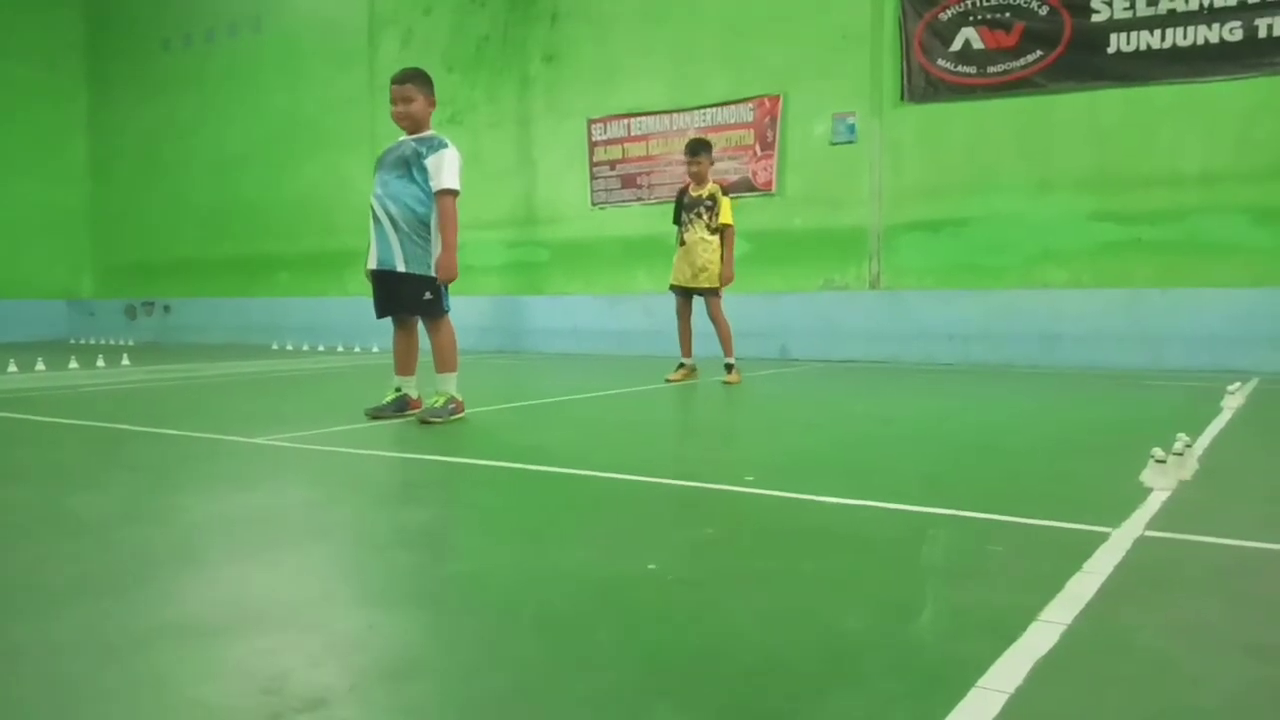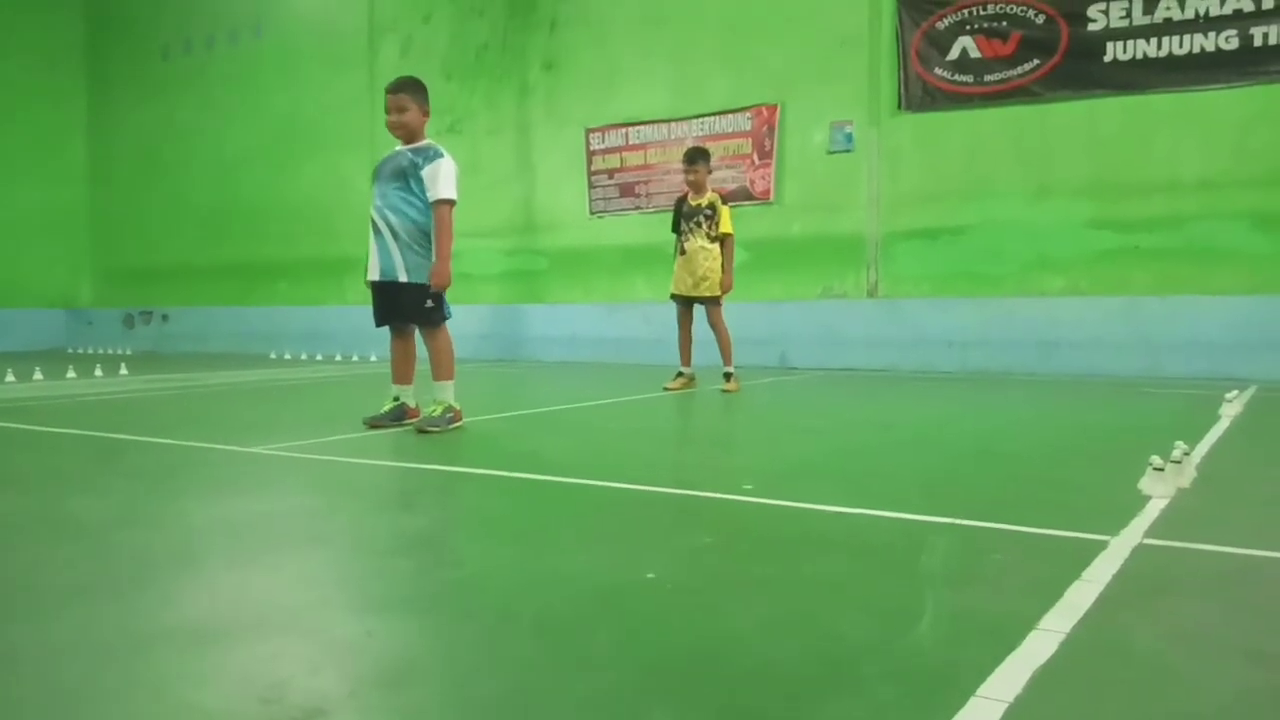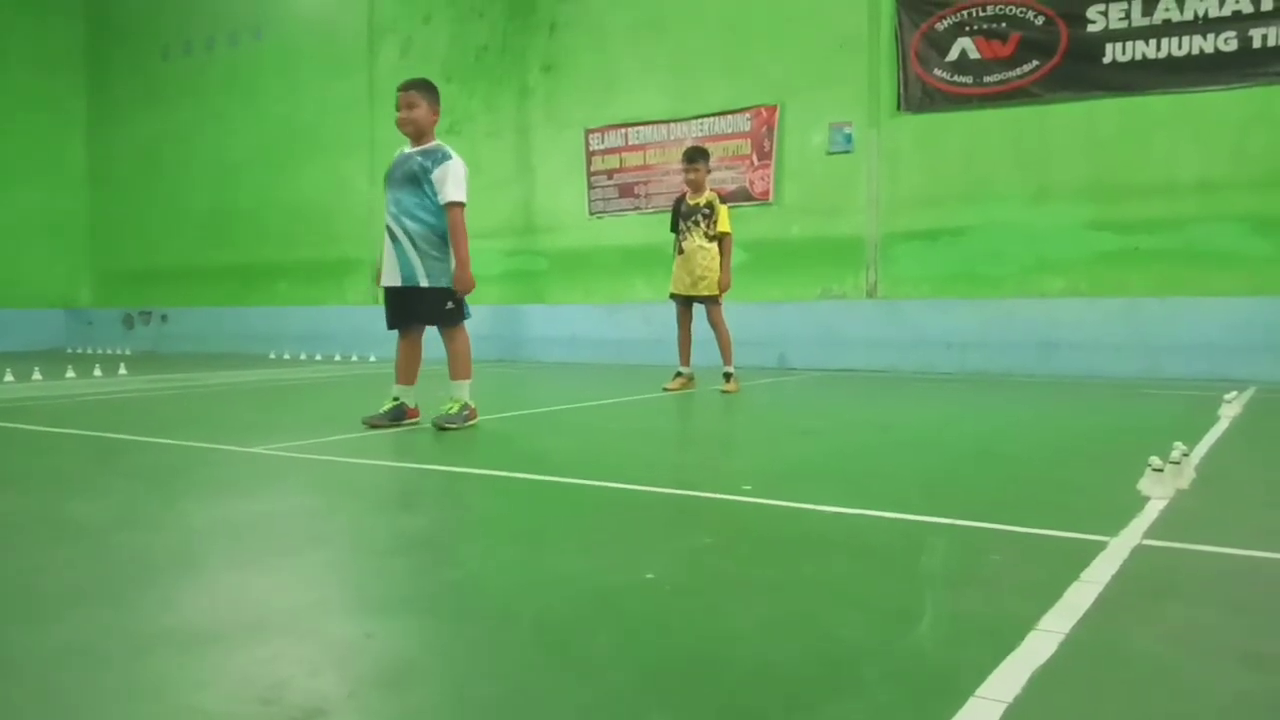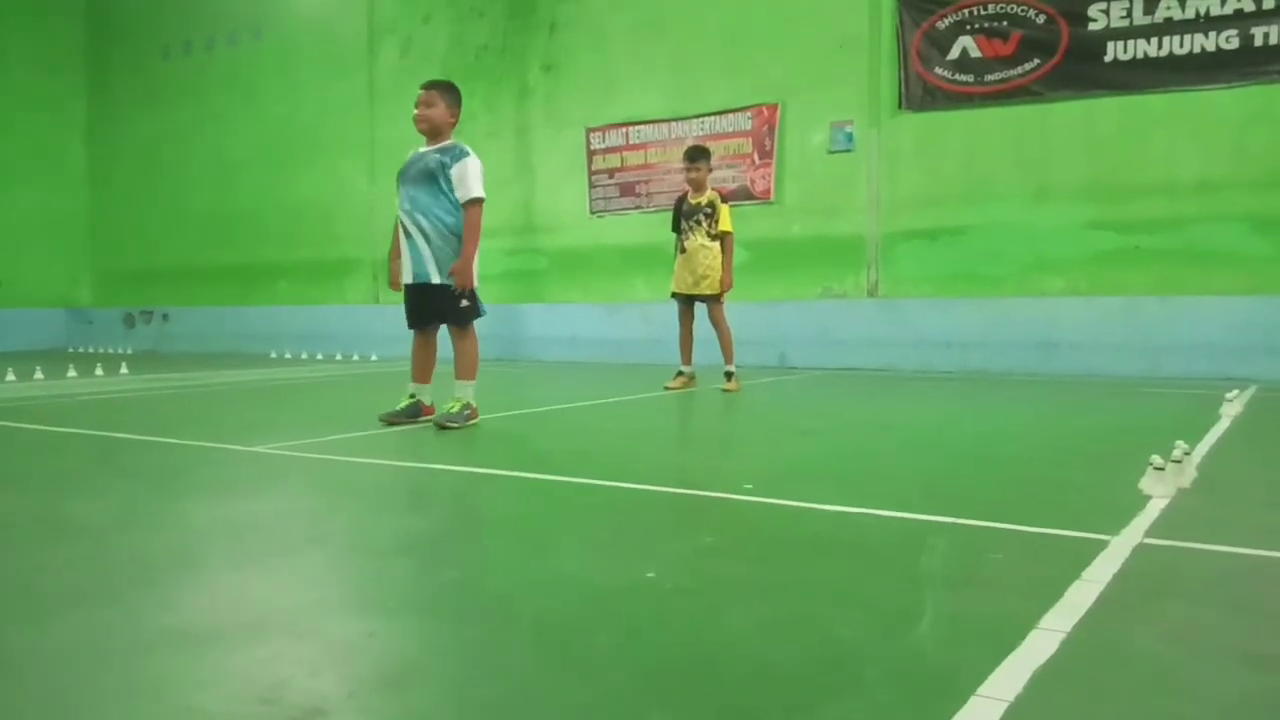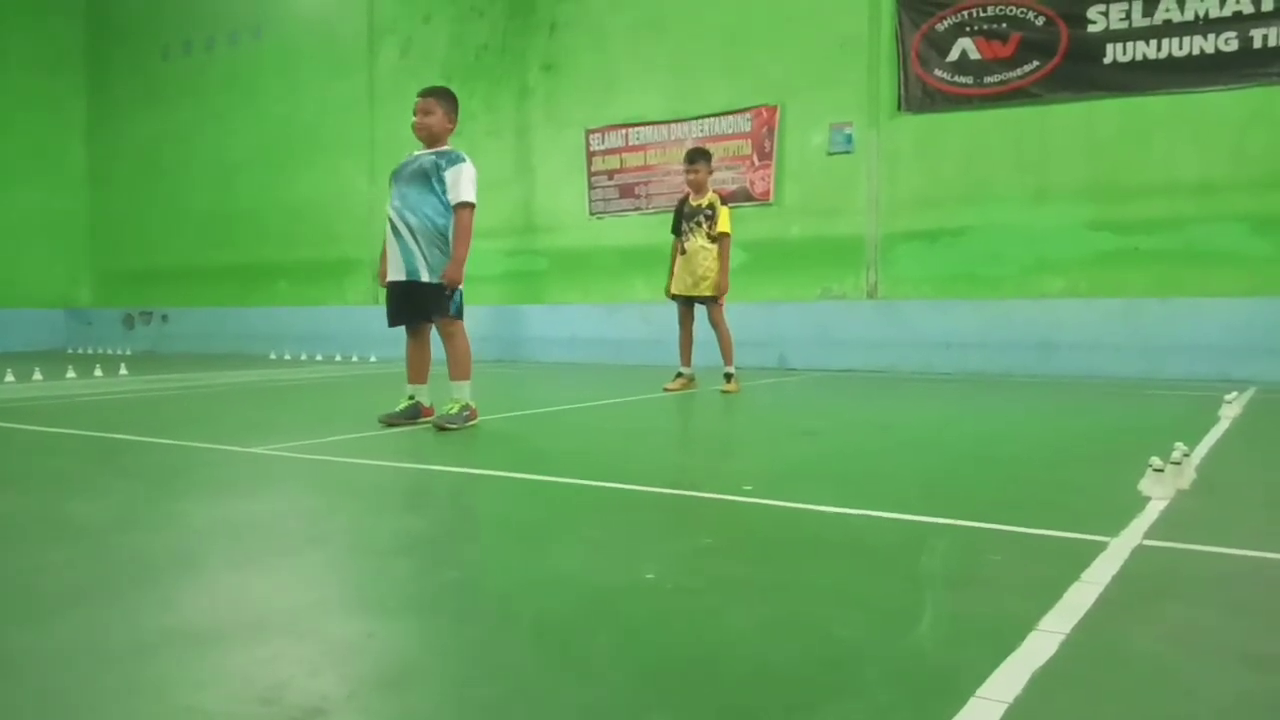
dt=0.5s
person 1, frame 1
left shoulder: (439, 148)
right shoulder: (390, 153)
left elbow: (446, 201)
left wrist: (449, 252)
right wrist: (373, 254)
left hip: (421, 256)
right hip: (387, 256)
left knee: (436, 317)
right knee: (402, 321)
left ankle: (448, 395)
right ankle: (406, 393)
person 1, frame 2
left shoulder: (434, 158)
right shoulder: (387, 161)
left elbow: (443, 211)
left wrist: (443, 262)
right wrist: (371, 259)
left hip: (419, 264)
right hip: (386, 265)
left knee: (432, 326)
right knee: (399, 329)
left ankle: (446, 404)
right ankle: (403, 402)
person 1, frame 3
left shoulder: (444, 159)
right shoulder: (399, 160)
left elbow: (455, 213)
left wrist: (463, 264)
right wrist: (385, 260)
left hip: (436, 265)
right hip: (400, 267)
left knee: (451, 327)
right knee: (407, 331)
left ankle: (462, 402)
right ankle: (403, 402)
person 1, frame 4
left shoulder: (461, 157)
right shoulder: (412, 161)
left elbow: (474, 209)
left wrist: (467, 260)
right wrist: (395, 259)
left hip: (448, 266)
right hip: (416, 266)
left knee: (460, 326)
right knee: (422, 329)
left ankle: (465, 401)
right ankle: (420, 399)
person 1, frame 5
left shoulder: (455, 162)
right shoulder: (405, 165)
left elbow: (464, 213)
left wrist: (457, 262)
right wrist: (384, 259)
left hip: (436, 265)
right hip: (402, 266)
left knee: (449, 325)
right knee: (415, 329)
left ankle: (463, 403)
right ankle: (418, 400)
person 2, frame 1
left shoulder: (718, 193)
right shoulder: (683, 194)
left elbow: (728, 229)
left wrist: (728, 263)
right wrist: (678, 257)
left hip: (709, 264)
right hip: (684, 263)
left knee: (714, 312)
right knee: (682, 313)
left ankle: (731, 365)
right ankle: (687, 364)
person 2, frame 2
left shoulder: (717, 202)
right shoulder: (681, 203)
left elbow: (728, 237)
left wrist: (728, 272)
right wrist: (675, 267)
left hip: (710, 272)
right hip: (684, 272)
left knee: (715, 320)
right knee: (683, 321)
left ankle: (729, 373)
right ankle: (685, 373)
person 2, frame 3
left shoulder: (715, 201)
right shoulder: (680, 202)
left elbow: (725, 236)
left wrist: (726, 271)
right wrist: (675, 267)
left hip: (708, 271)
right hip: (683, 272)
left knee: (715, 319)
right knee: (682, 321)
left ankle: (729, 373)
right ankle: (684, 373)
person 2, frame 4
left shoulder: (717, 200)
right shoulder: (681, 202)
left elbow: (727, 236)
left wrist: (728, 271)
right wrist: (676, 269)
left hip: (710, 270)
right hip: (685, 271)
left knee: (717, 318)
right knee: (684, 320)
left ankle: (730, 372)
right ankle: (686, 372)
person 2, frame 5
left shoulder: (717, 202)
right shoulder: (683, 204)
left elbow: (724, 238)
left wrist: (723, 274)
right wrist: (671, 276)
left hip: (709, 273)
right hip: (684, 274)
left knee: (717, 319)
right knee: (684, 322)
left ankle: (730, 373)
right ankle: (685, 373)
